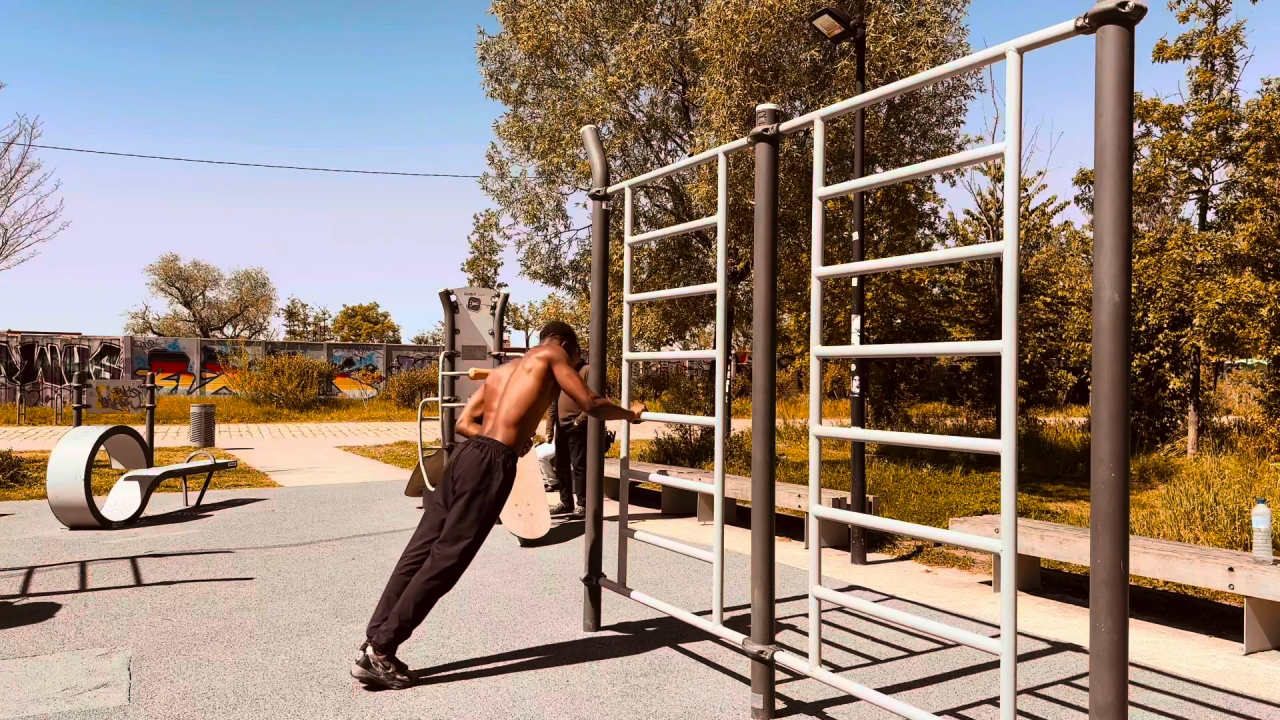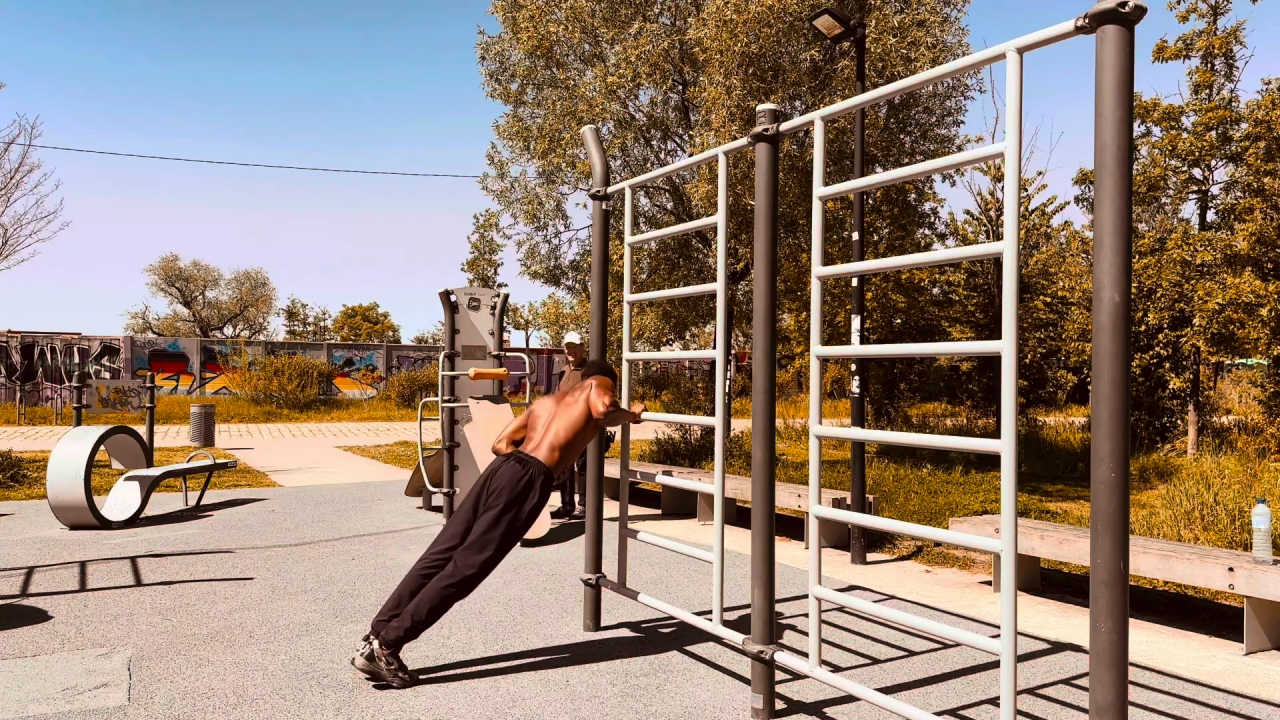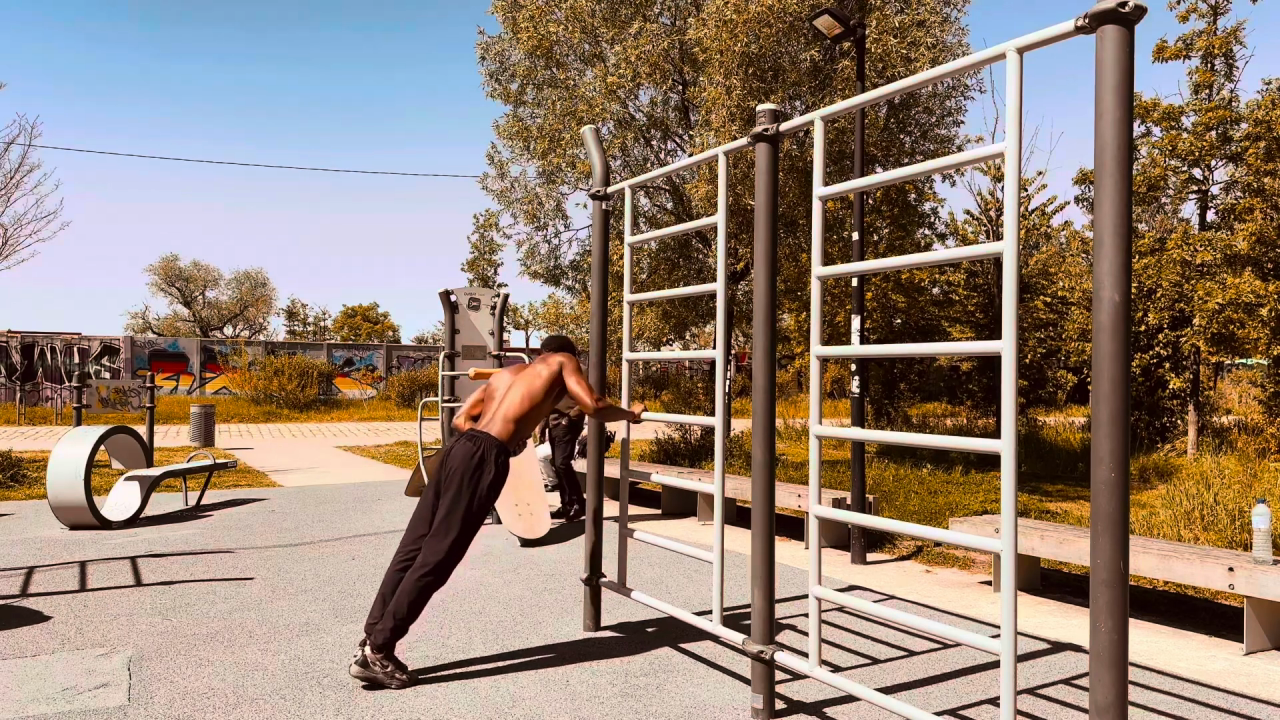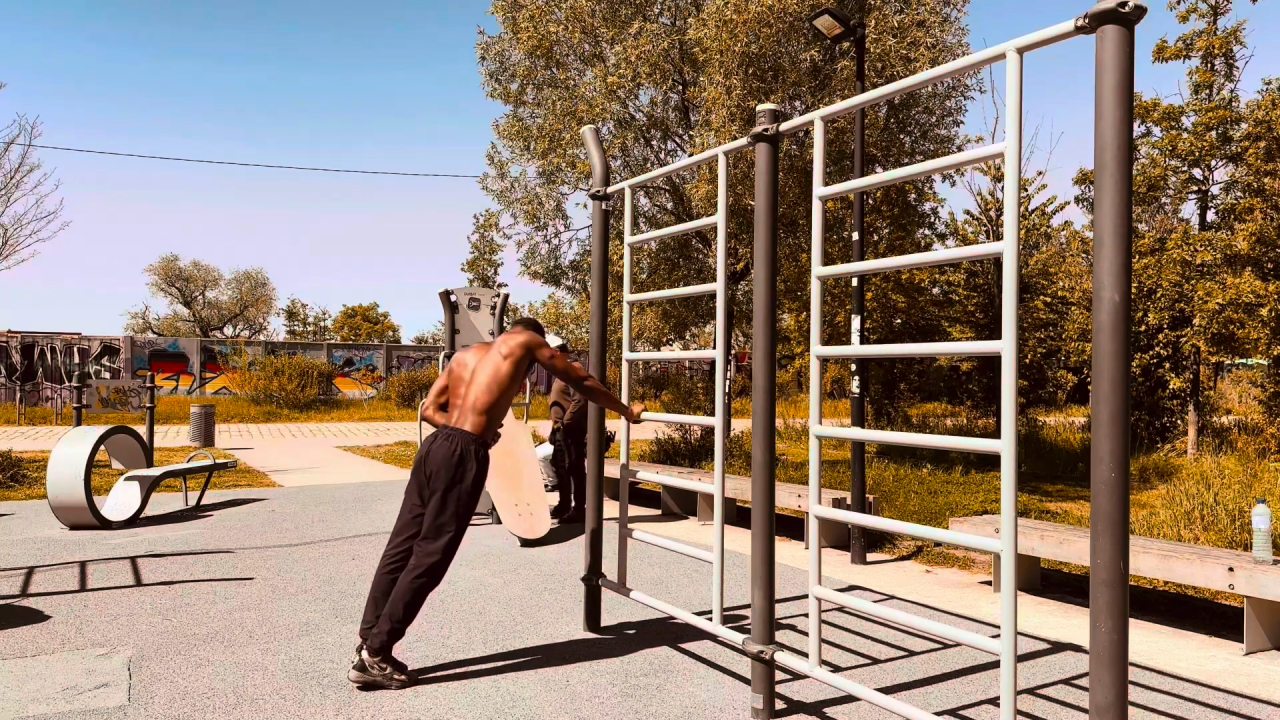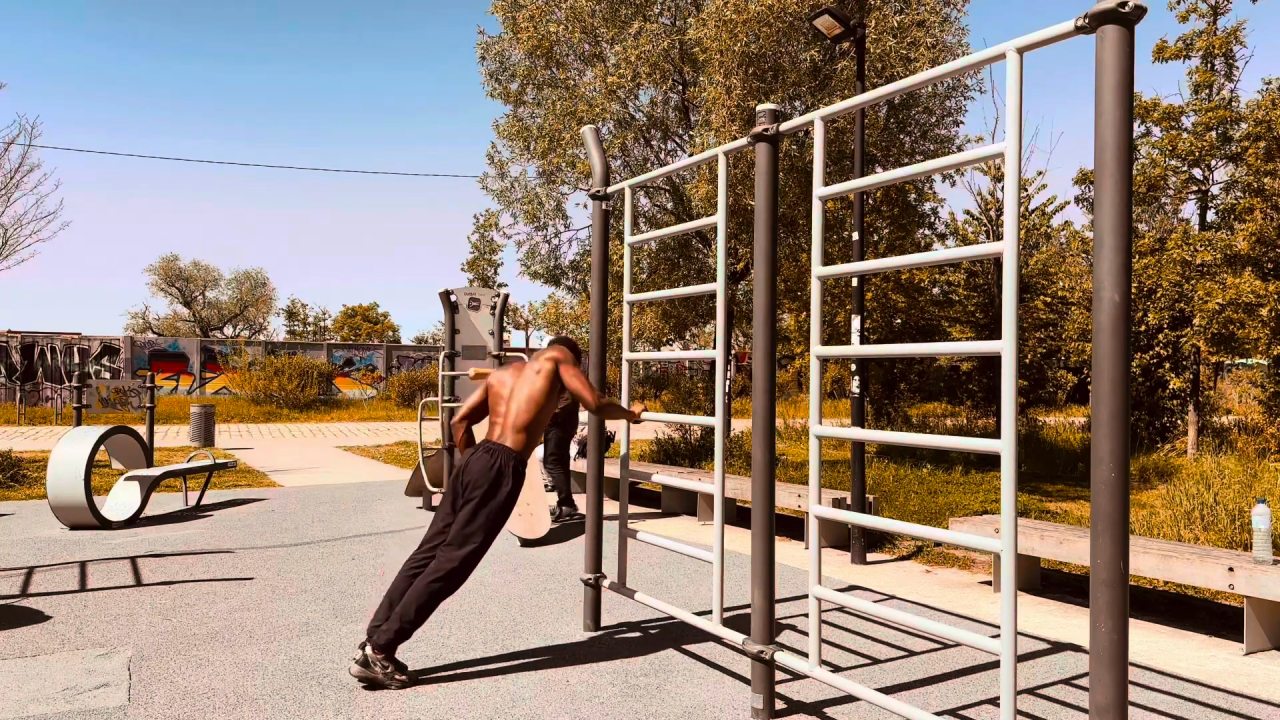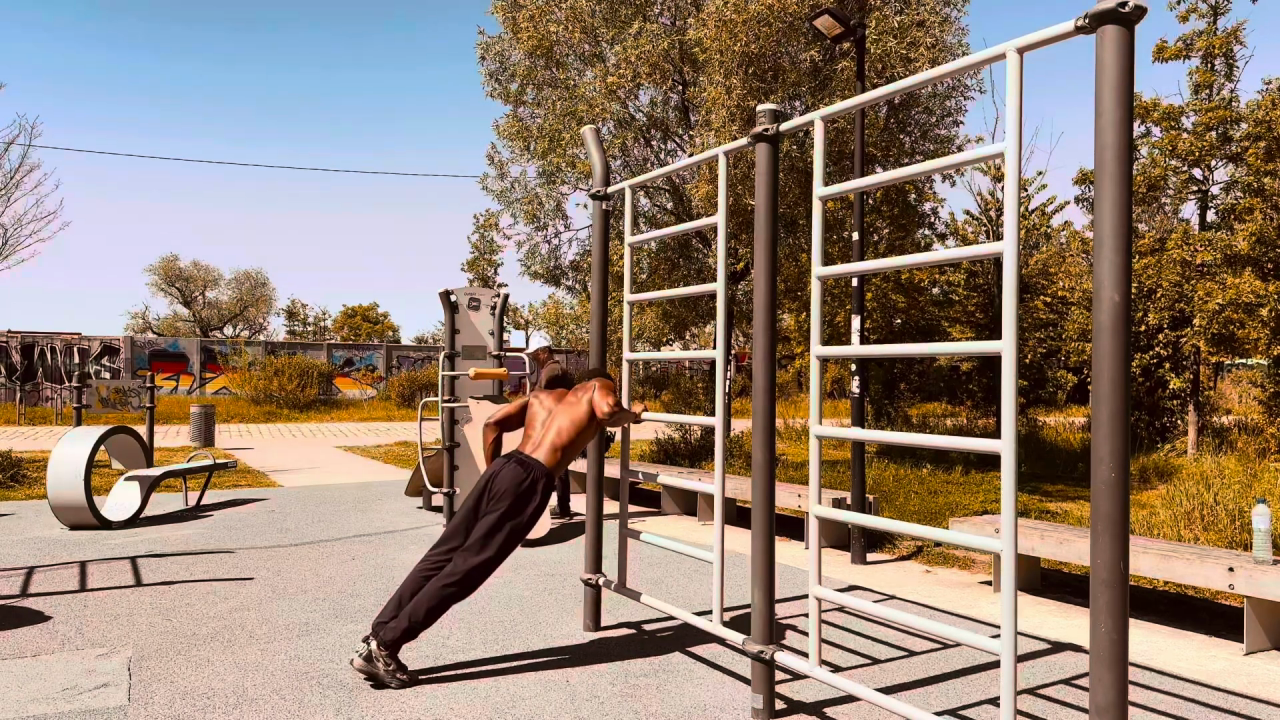
dt=0.7s
person 1, frame 1
left shoulder: (502, 370)
right shoulder: (550, 354)
right elbow: (591, 404)
right wrist: (630, 414)
left hip: (467, 454)
right hip: (492, 464)
left knee: (420, 554)
right knee: (445, 561)
left ankle: (374, 645)
right ankle: (379, 651)
person 1, frame 2
left shoulder: (545, 401)
right shoulder: (600, 383)
right elbow: (605, 411)
right wrist: (630, 414)
left hip: (502, 468)
right hip: (528, 481)
left knee: (439, 556)
right knee: (465, 568)
left ankle: (375, 639)
right ankle: (385, 648)
person 1, frame 3
left shoulder: (505, 372)
right shoulder: (562, 362)
right elbow: (594, 406)
right wrist: (629, 414)
left hip: (459, 448)
right hip: (484, 458)
left knee: (413, 551)
right knee: (436, 559)
left ankle: (372, 644)
right ankle: (377, 652)
person 1, frame 4
left shoulder: (464, 354)
right shoulder: (526, 339)
left elbow: (429, 409)
right elbow: (582, 382)
right wrist: (626, 411)
left hip: (435, 446)
right hip: (463, 454)
left knee: (400, 551)
right knee: (428, 558)
left ankle: (369, 646)
right ankle: (374, 655)
person 1, frame 5
left shoulder: (501, 373)
right shoulder: (557, 356)
left elbow: (460, 421)
right elbow: (595, 404)
right wrist: (630, 413)
left hip: (476, 459)
right hip: (503, 467)
left knee: (427, 555)
right knee: (450, 564)
left ankle: (374, 645)
right ankle: (378, 651)
person 1, frame 6
left shoulder: (542, 394)
right shoulder: (600, 386)
left elbow: (492, 424)
right elbow: (608, 412)
right wrist: (632, 414)
left hip: (504, 468)
right hip: (530, 481)
left knee: (440, 557)
right knee: (466, 568)
left ankle: (377, 640)
right ankle: (383, 648)
